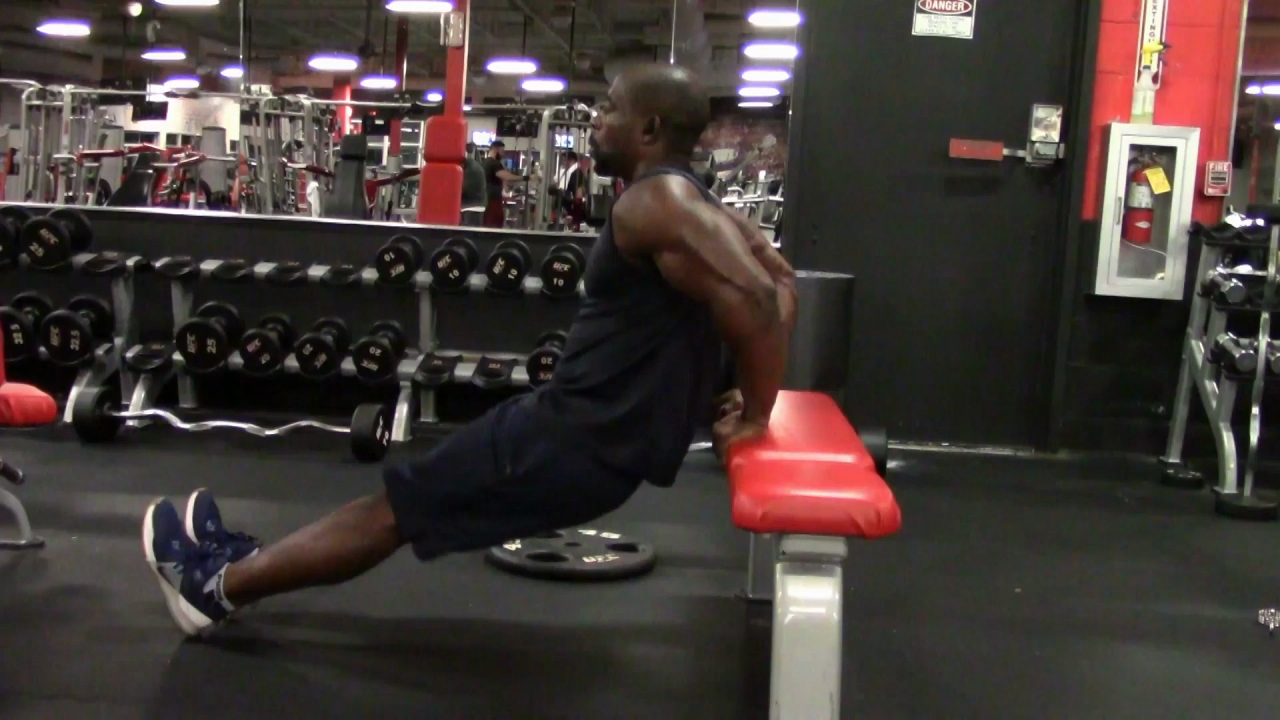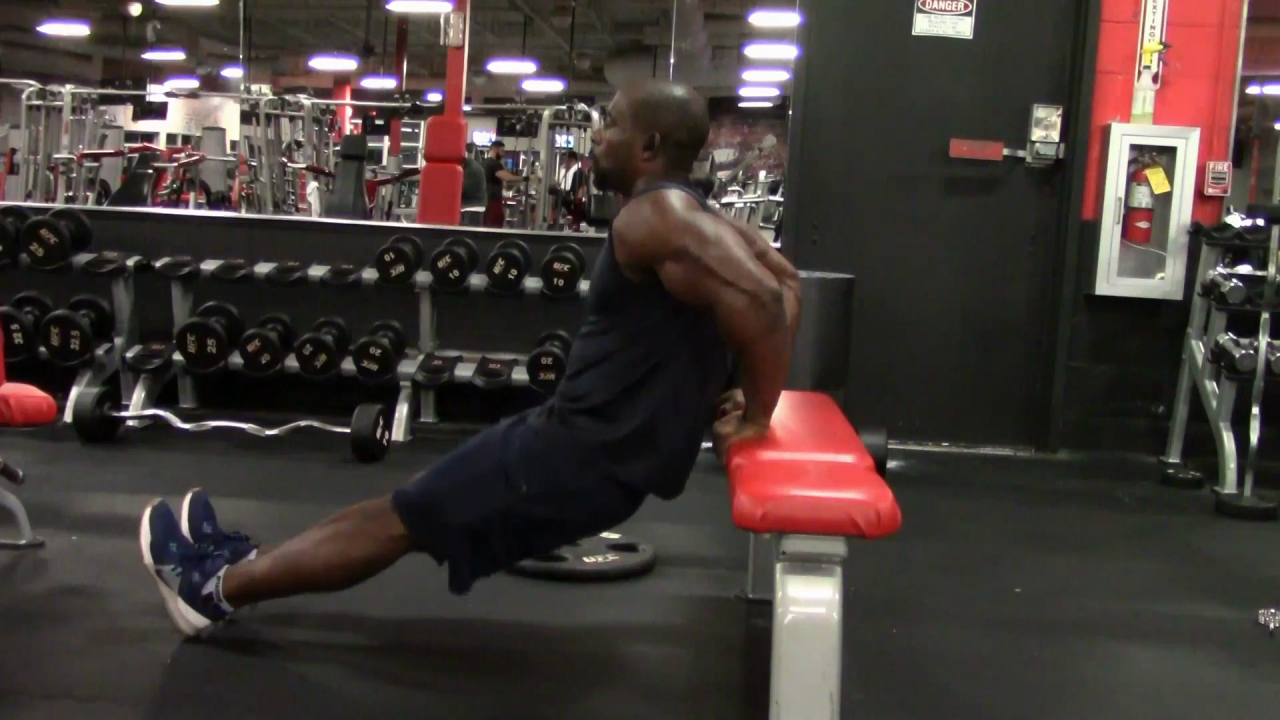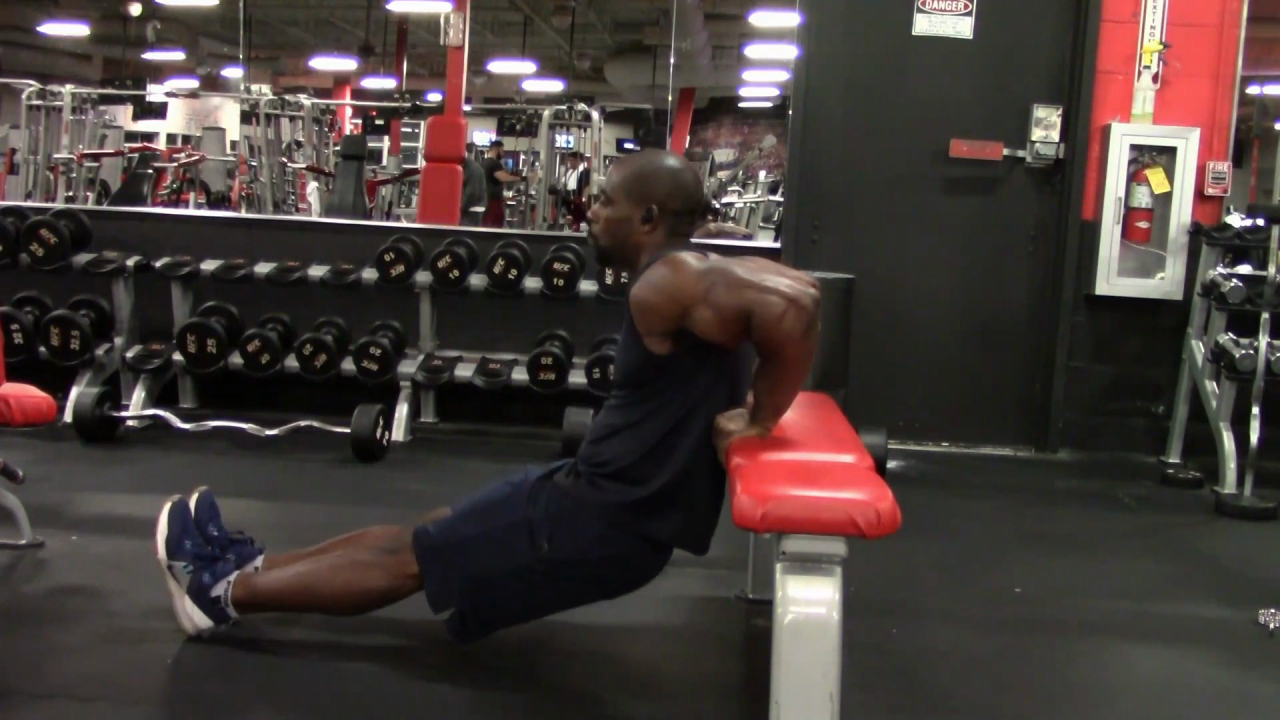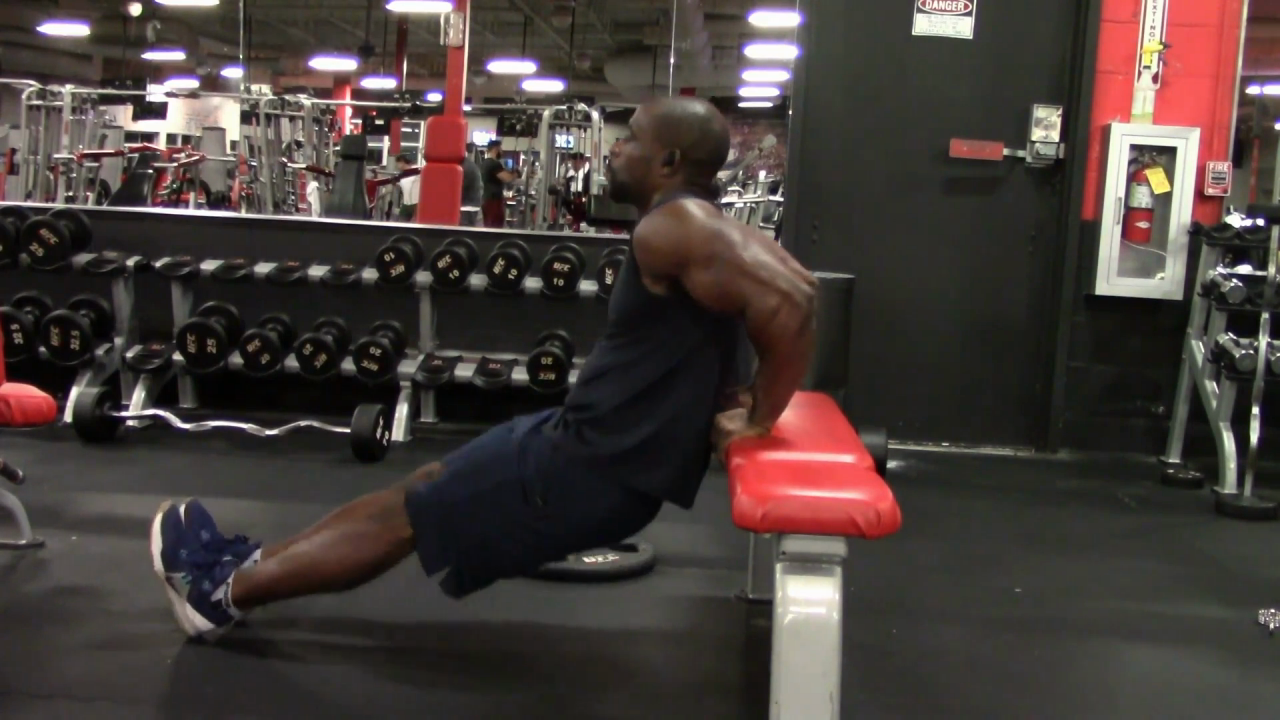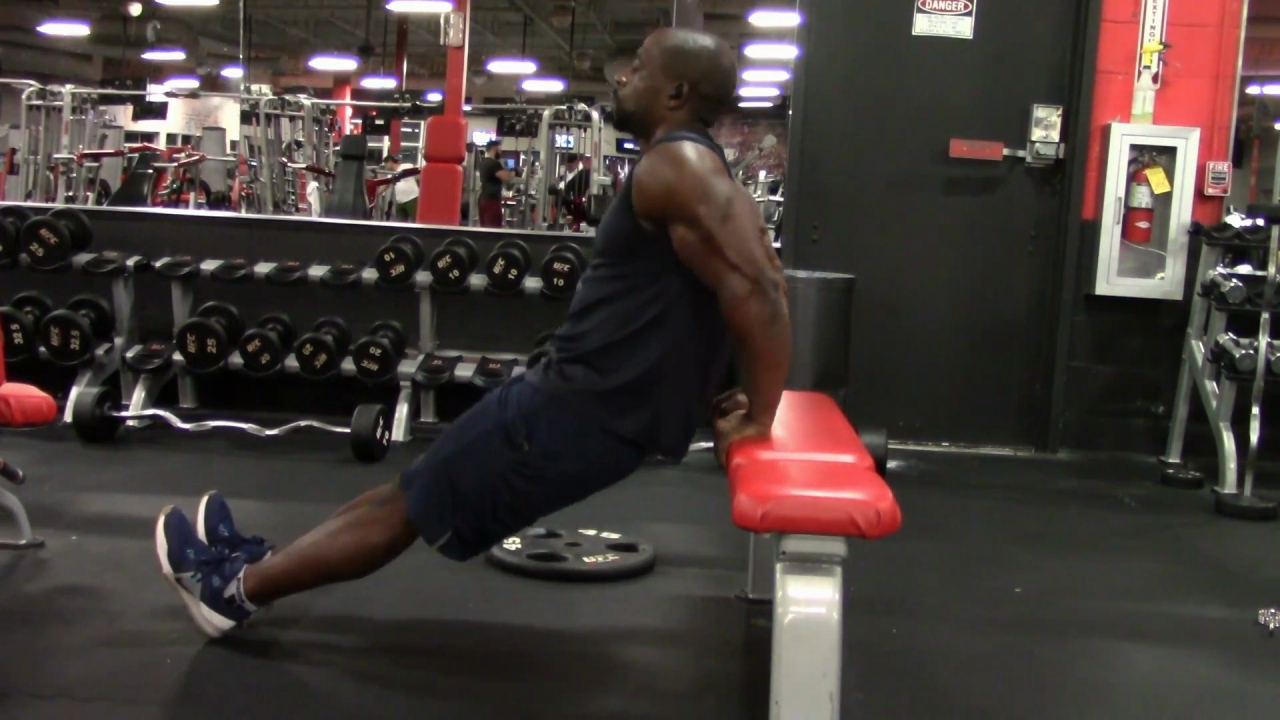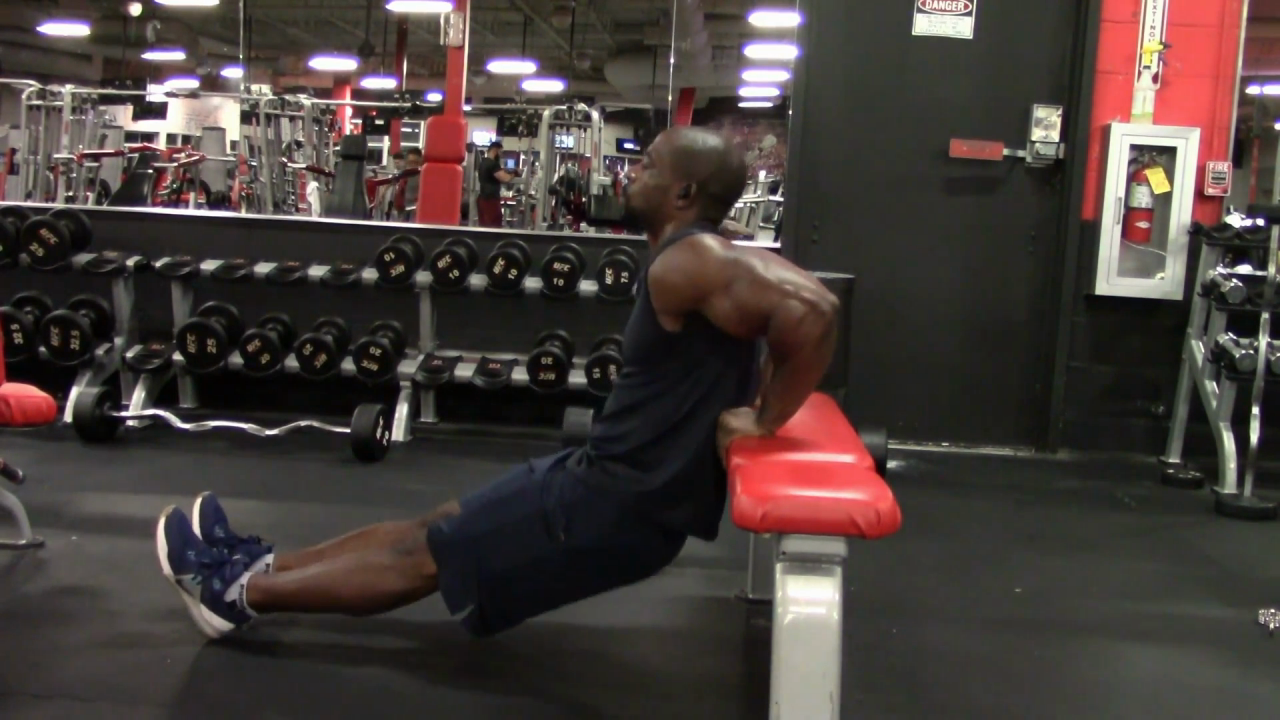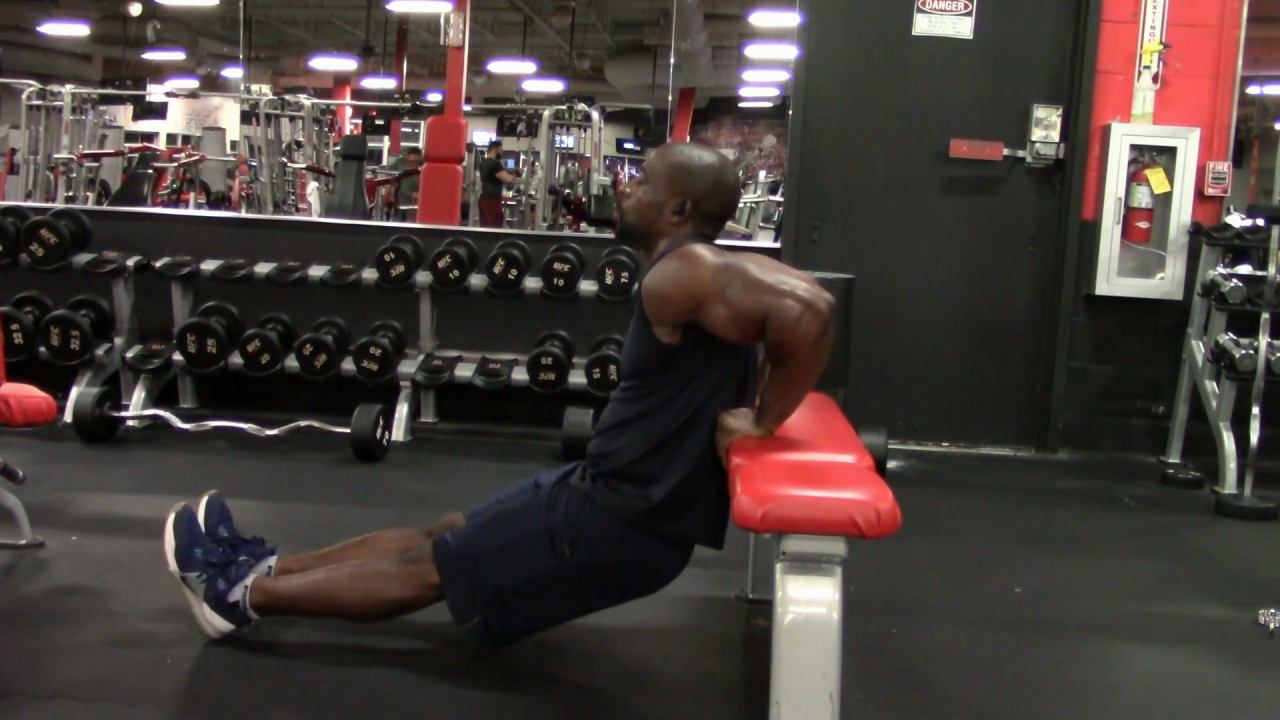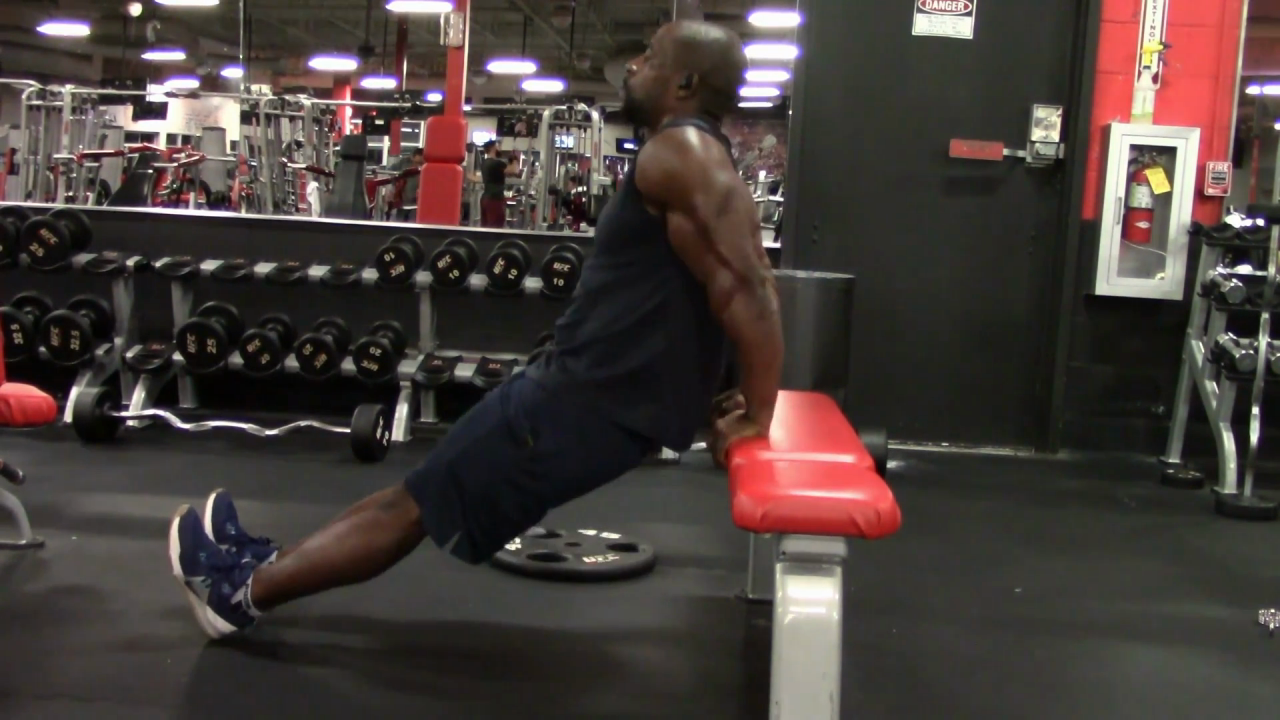
dt=0.7s
person 1, frame 1
left shoulder: (654, 203)
right shoulder: (689, 202)
left elbow: (752, 298)
right elbow: (780, 281)
left wrist: (756, 416)
right wrist: (750, 392)
left hip: (581, 442)
right hip: (594, 426)
left knee: (398, 507)
right knee: (408, 492)
left ankle: (216, 586)
right ankle: (244, 560)
person 1, frame 2
left shoulder: (655, 217)
right shoulder: (691, 215)
left elbow: (759, 302)
right elbow: (785, 284)
left wrist: (758, 417)
right wrist: (751, 394)
left hip: (589, 457)
right hip: (595, 438)
left knee: (401, 521)
right knee: (414, 502)
left ankle: (216, 588)
right ankle: (246, 562)
person 1, frame 3
left shoulder: (668, 284)
right shoulder: (699, 275)
left elbow: (794, 309)
right elbow: (800, 291)
left wrist: (757, 421)
right wrist: (754, 402)
left hip: (611, 520)
right hip: (604, 489)
left knee: (410, 559)
right knee: (431, 530)
left ankle: (222, 591)
right ankle: (247, 565)
person 1, frame 4
left shoulder: (673, 228)
right shoulder: (701, 227)
left elbow: (788, 305)
right elbow: (796, 287)
left wrist: (760, 419)
right wrist: (752, 396)
left hip: (600, 471)
right hip: (590, 439)
left knee: (404, 520)
right knee: (425, 486)
left ankle: (223, 593)
right ankle: (251, 562)
person 1, frame 5
left shoulder: (676, 166)
right shoulder: (695, 172)
left elbow: (757, 290)
right elbow: (752, 281)
left wrist: (758, 419)
right wrist: (741, 395)
left hip: (586, 410)
right hip: (590, 393)
left knee: (410, 503)
right knee: (419, 486)
left ankle: (235, 589)
right ankle: (258, 561)
person 1, frame 6
left shoulder: (687, 263)
right shoulder: (704, 259)
left elbow: (812, 312)
right elbow: (791, 310)
left wrist: (766, 422)
right wrist: (756, 400)
left hip: (623, 504)
right hip: (612, 475)
left knee: (430, 558)
right knee: (440, 527)
left ankle: (240, 592)
right ankle: (264, 566)
person 1, frame 7
left shoulder: (681, 274)
right shoulder: (702, 270)
left elbow: (809, 312)
right elbow: (793, 302)
left wrist: (763, 423)
right wrist: (755, 402)
left hip: (627, 519)
right hip: (616, 488)
left knee: (433, 568)
right knee: (442, 535)
left ankle: (241, 594)
right ankle: (267, 568)
person 1, frame 8
left shoulder: (679, 152)
right shoulder: (698, 160)
left elbow: (742, 289)
right elbow: (744, 283)
left wrist: (757, 417)
right wrist: (742, 397)
left hip: (590, 404)
right hip: (586, 386)
left knee: (416, 504)
right knee: (420, 488)
left ankle: (243, 592)
right ankle: (268, 566)
